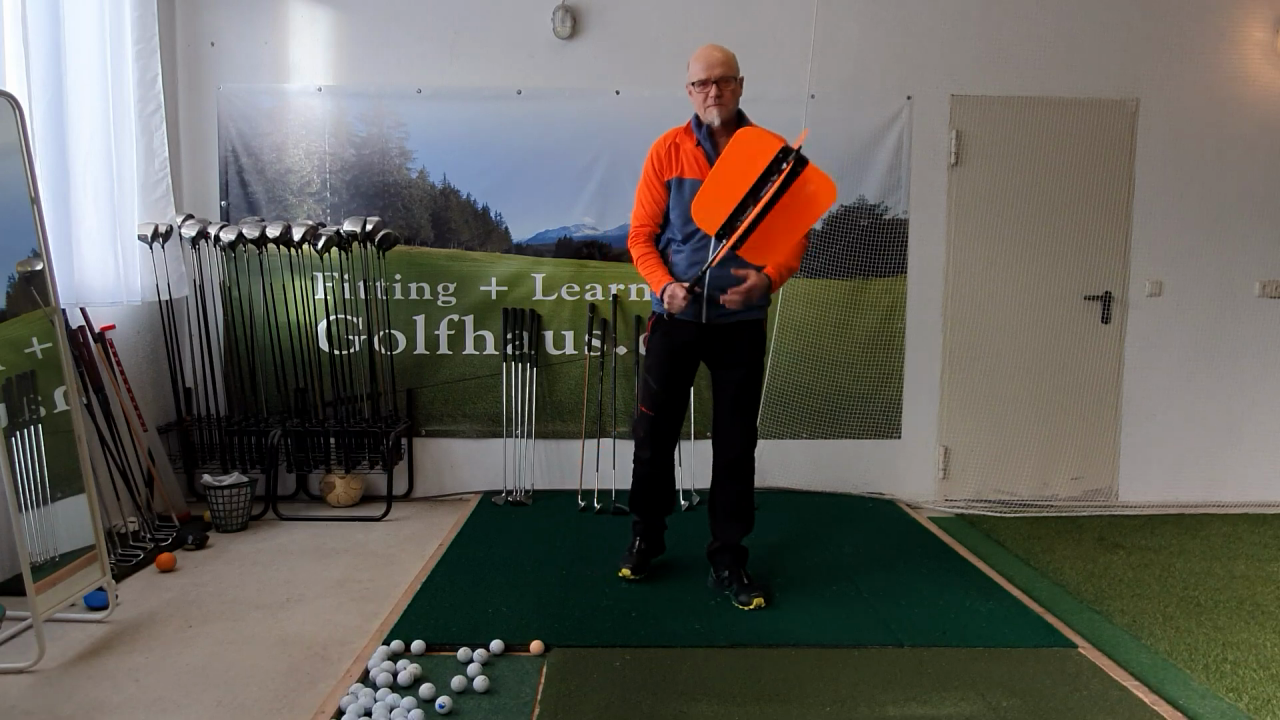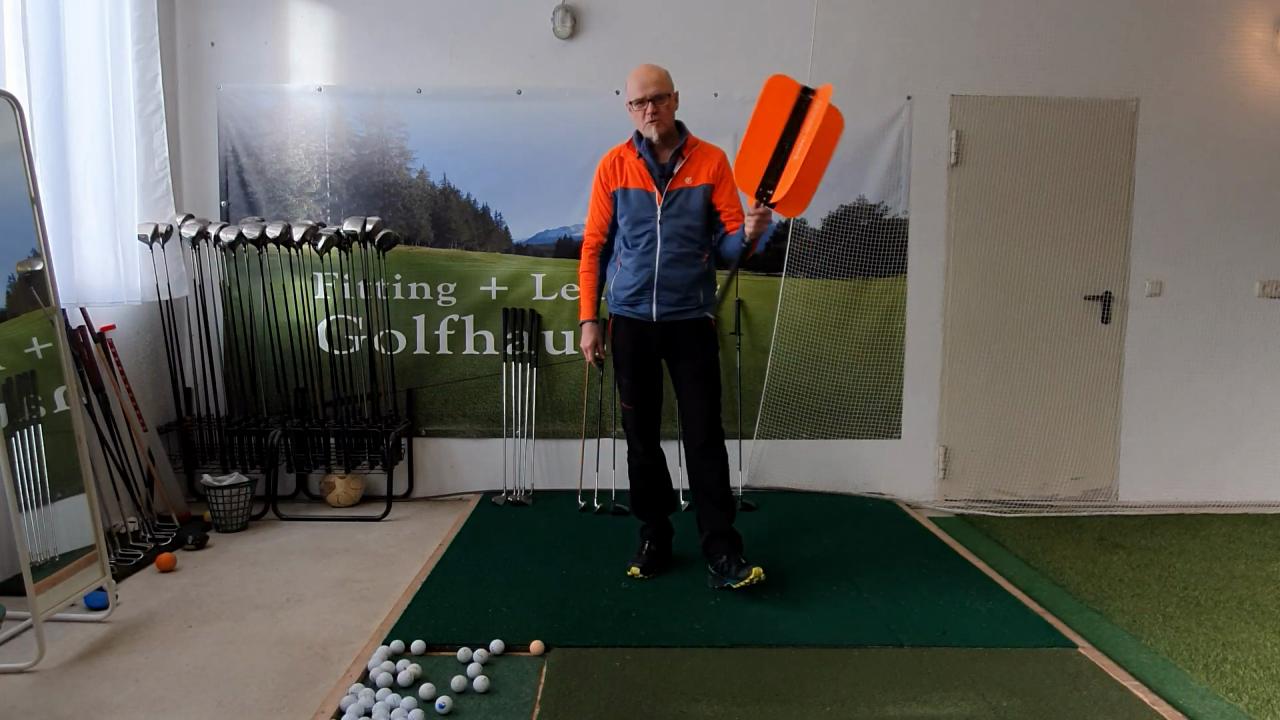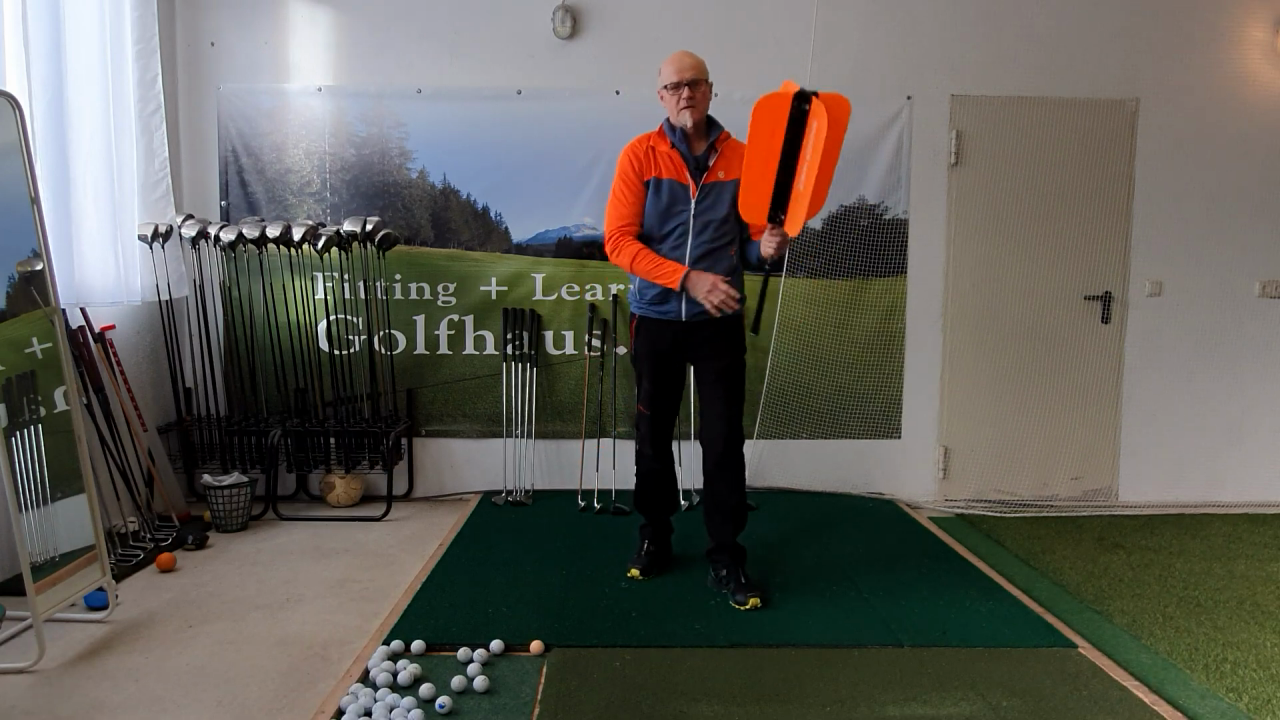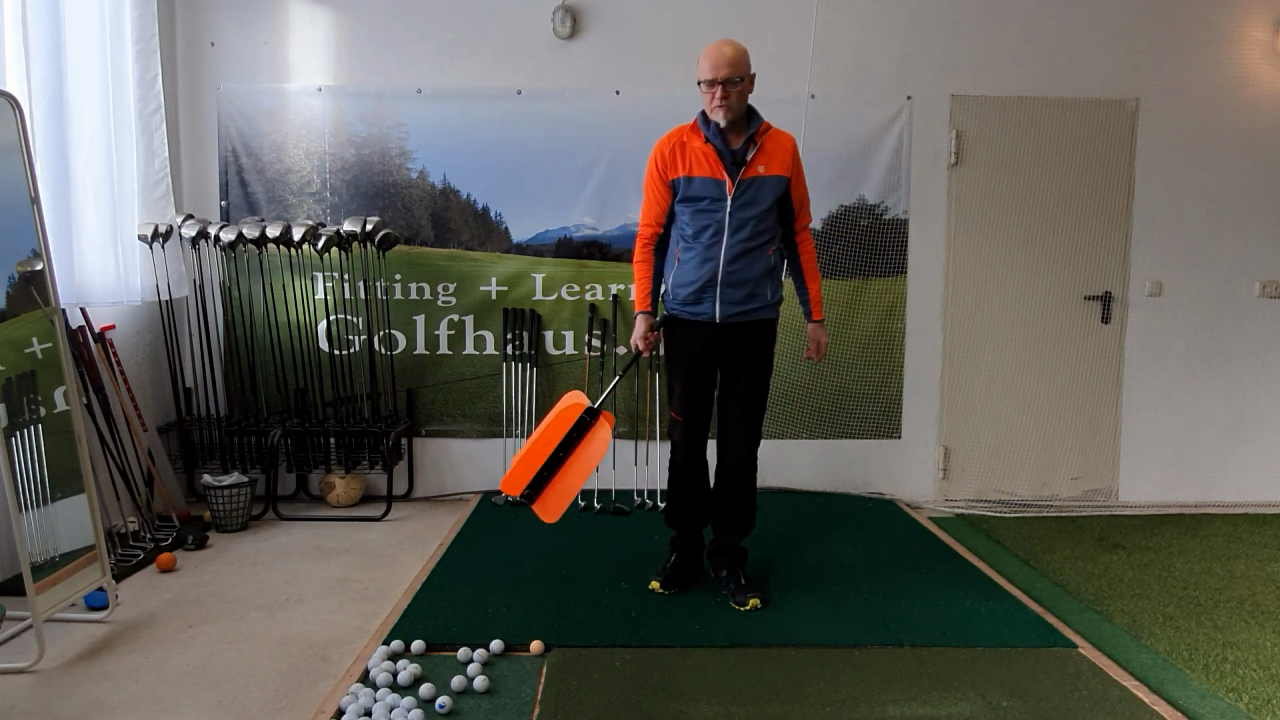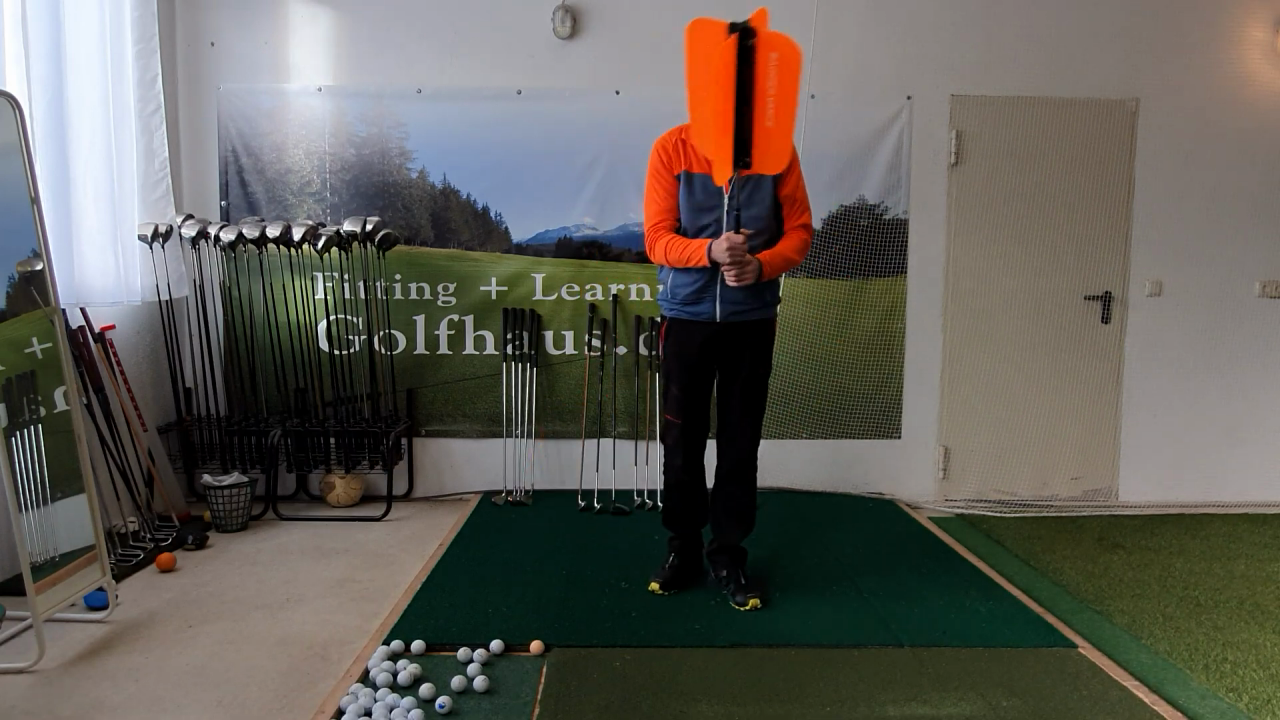
dt=1s
person 1, frame 1
right shoulder: (666, 151)
left elbow: (795, 236)
right elbow: (641, 236)
left wrist: (765, 278)
right wrist: (666, 287)
left hip: (740, 324)
right hip: (674, 319)
left knee: (735, 445)
right knee: (652, 435)
left ankle: (727, 561)
right ankle: (646, 536)
person 1, frame 2
left shoulder: (711, 161)
right shoulder: (613, 165)
left elbow: (726, 241)
right elbow: (594, 247)
left wrist: (749, 232)
right wrist: (589, 318)
left hip: (692, 320)
right hip: (630, 321)
left knee: (704, 436)
right knee: (640, 435)
left ankle: (722, 552)
right ankle: (653, 537)
person 1, frame 3
left shoulder: (740, 156)
right shoulder: (639, 154)
left elbow: (751, 243)
right elbow: (618, 242)
left wrist: (767, 245)
right wrist: (690, 278)
left hip: (720, 322)
right hip: (656, 319)
left knee: (724, 440)
right knee: (653, 435)
left ankle: (725, 558)
right ankle: (654, 536)
person 1, frame 4
left shoulder: (782, 149)
right shoulder: (671, 149)
left elbow: (799, 237)
right elbow: (650, 236)
left wrist: (815, 314)
right wrist: (643, 310)
left hip: (753, 322)
right hip: (688, 319)
left knee: (740, 442)
right knee: (686, 439)
left ankle: (729, 555)
right ankle: (684, 546)
person 1, frame 5
right shoulder: (670, 149)
left elbow: (799, 236)
right elbow: (657, 240)
left wrist: (758, 266)
right wrist: (712, 251)
left hip: (751, 325)
right hip: (687, 317)
left knee: (739, 445)
right knee: (681, 443)
left ankle: (729, 557)
right ankle: (682, 549)
